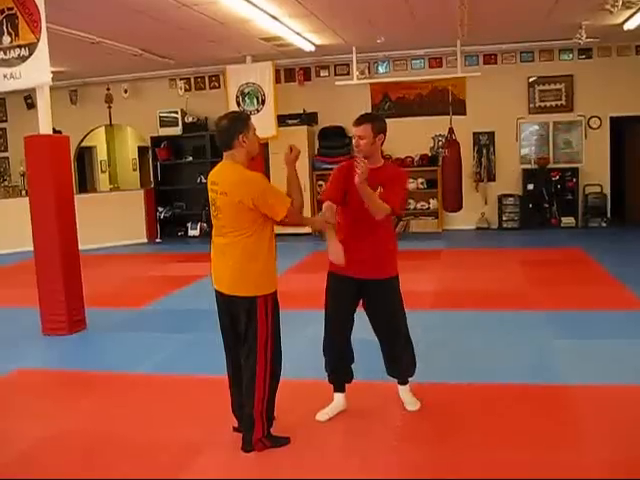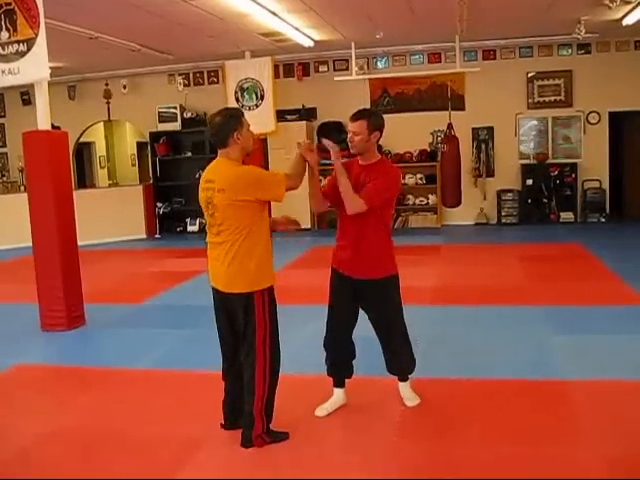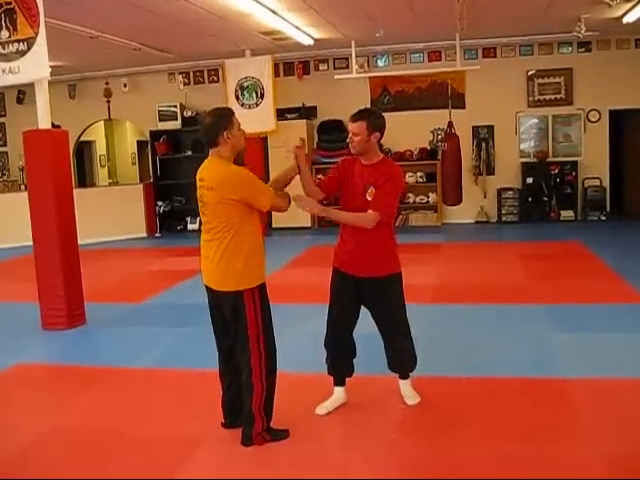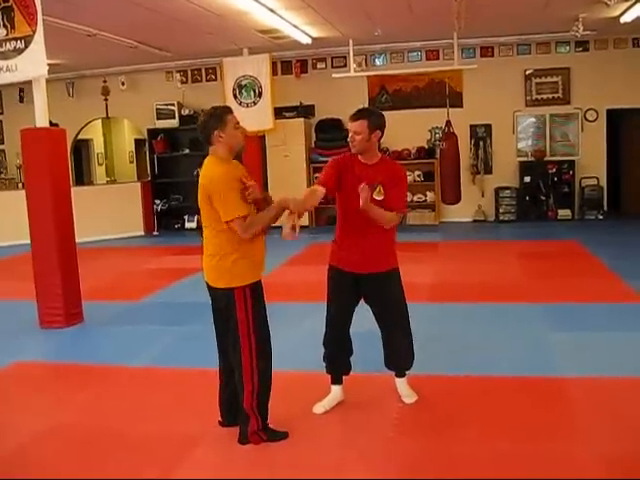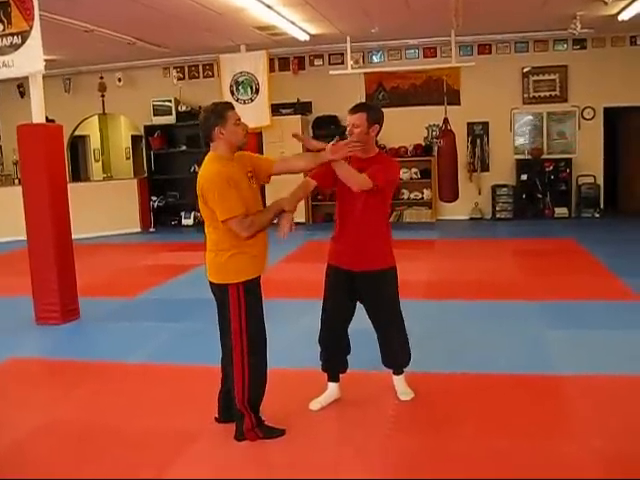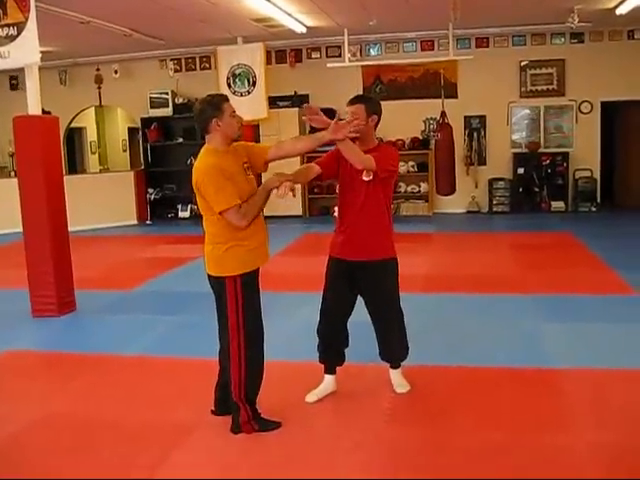
dt=0.3s
person 1, frame 1
left shoulder: (217, 177)
right shoulder: (251, 181)
right elbow: (294, 215)
left wrist: (306, 220)
right wrist: (292, 170)
left hip: (225, 283)
right hip: (252, 286)
left knee: (239, 356)
right knee: (261, 359)
left ankle: (245, 418)
right ankle: (256, 434)
person 1, frame 2
left shoulder: (209, 176)
right shoulder: (246, 176)
right elbow: (293, 180)
left wrist: (271, 222)
right wrist: (304, 155)
left hip: (222, 280)
right hip: (248, 282)
left knee: (234, 352)
right knee: (261, 355)
left ankle: (234, 414)
right ankle: (256, 430)
person 1, frame 3
left shoulder: (207, 173)
right shoulder: (234, 176)
right elbow: (282, 203)
left wrist: (280, 178)
right wrist: (284, 181)
left hip: (217, 277)
right hip: (241, 280)
left knee: (231, 350)
right knee: (258, 352)
left ankle: (234, 413)
right ankle: (257, 428)
person 1, frame 4
left shoulder: (222, 169)
right shoulder: (222, 175)
left elbow: (248, 207)
right elbow: (246, 229)
left wrist: (258, 197)
right wrist: (278, 206)
left hip: (224, 274)
right hip: (236, 276)
left knee: (232, 348)
right knee: (252, 351)
left ankle: (231, 412)
right ankle: (254, 427)
person 1, frame 5
left shoulder: (243, 161)
right shoulder: (215, 174)
left elbow: (288, 165)
right elbow: (244, 228)
left wrist: (326, 155)
right wrist: (279, 207)
left hip: (242, 270)
right hip: (233, 273)
left knee: (238, 344)
right knee: (247, 347)
left ankle: (229, 409)
right ankle: (248, 423)
person 1, frame 6
left shoulder: (239, 152)
right shoulder: (210, 167)
left elbow: (284, 148)
right elbow: (240, 218)
left wrist: (328, 136)
right wrist: (267, 186)
left hip: (241, 262)
right hip: (231, 265)
left knee: (236, 337)
right knee: (244, 340)
left ankle: (225, 401)
right ankle: (245, 416)
person 2, frame 1
left shoulder: (395, 176)
right shoulder: (342, 170)
left elbow: (380, 213)
right elbow: (327, 207)
left wrist: (362, 185)
right wrist: (331, 234)
left hip: (380, 270)
right hip: (342, 269)
left knee: (392, 331)
right knee: (335, 334)
left ankle: (404, 387)
right ankle: (338, 396)
person 2, frame 2
left shoulder: (388, 173)
right shoulder: (344, 168)
left elbow: (354, 207)
right elbow: (319, 207)
left wrist: (339, 169)
right wrist: (313, 170)
left hip: (378, 269)
right hip: (343, 266)
left knee: (391, 329)
right knee: (336, 331)
left ankle: (404, 383)
right ankle: (338, 393)
person 2, frame 3
left shoulder: (391, 174)
right shoulder: (345, 167)
left elbow: (369, 220)
right elbow: (318, 193)
left wrist: (322, 211)
right wrist: (303, 165)
left hip: (381, 268)
right hip: (345, 265)
left knee: (394, 327)
right knee: (337, 329)
left ankle: (405, 382)
right ankle: (339, 391)
person 2, frame 4
left shoulder: (394, 172)
right shoulder: (340, 165)
left elbow: (391, 220)
right elbow: (316, 192)
left wrist: (367, 206)
right wrist: (295, 211)
left hip: (381, 265)
right hip: (342, 263)
left knee: (395, 324)
right knee: (335, 327)
left ankle: (401, 379)
right ankle: (336, 389)
person 2, frame 5
left shoulder: (388, 165)
right shoulder: (339, 160)
left elbow: (358, 183)
right elbow: (309, 183)
left wrist: (325, 151)
left hip: (377, 262)
right hip: (340, 260)
left knee: (389, 321)
right knee: (332, 324)
left ankle: (399, 377)
right ankle: (333, 386)
person 2, frame 6
left shoulder: (388, 154)
right shoulder: (340, 154)
left elbow: (362, 163)
right elbow: (313, 169)
left wrist: (331, 129)
right wrist: (291, 178)
left hip: (378, 254)
right hip: (342, 252)
left knee: (387, 315)
right knee: (331, 317)
left ankle: (395, 370)
right ankle: (329, 378)
